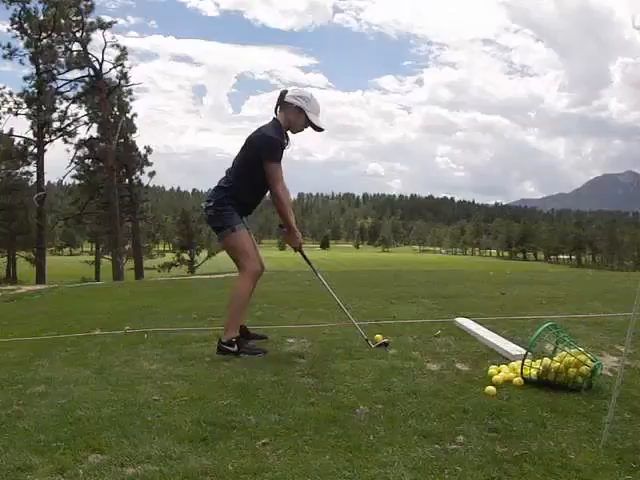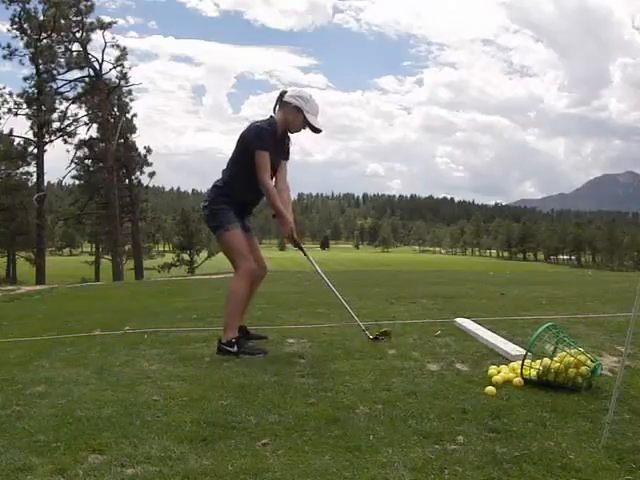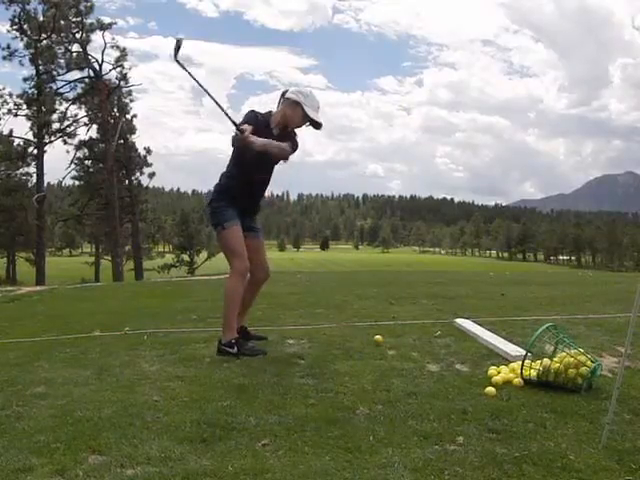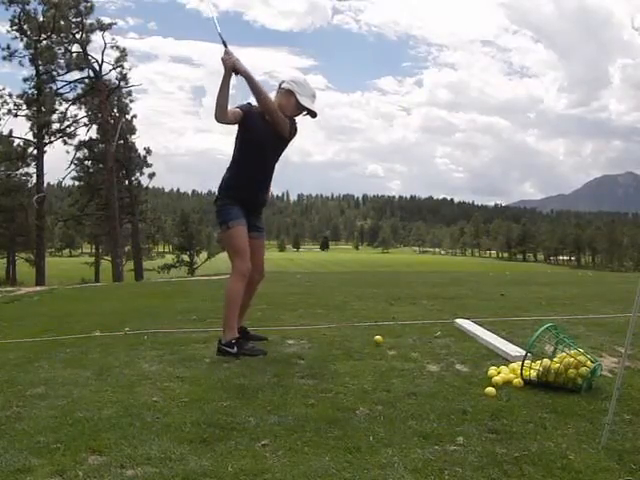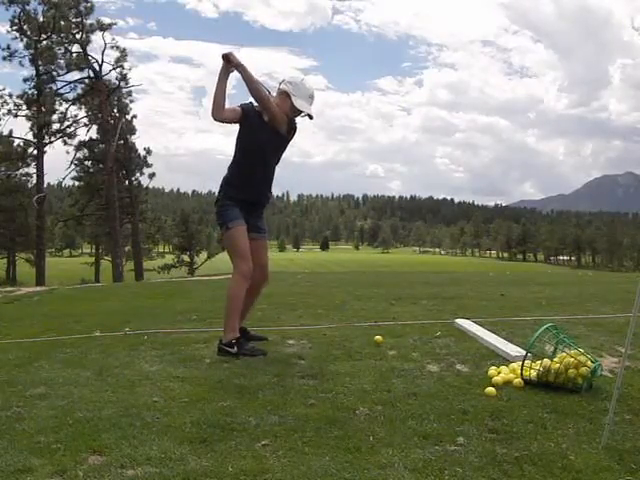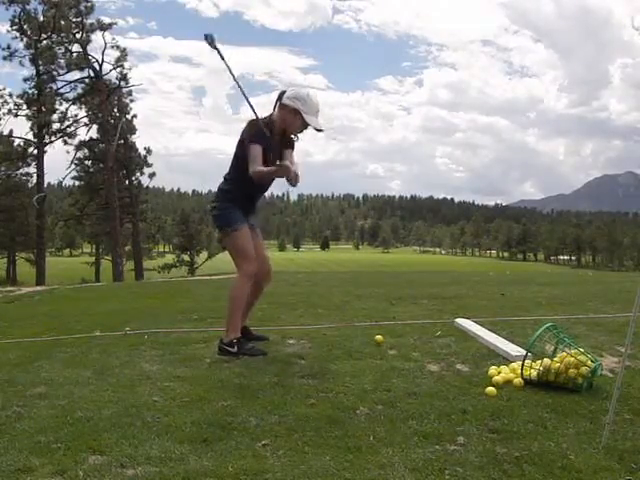
dt=0.7s
person 1, frame 1
left shoulder: (276, 137)
right shoulder: (269, 138)
left elbow: (281, 187)
right elbow: (276, 190)
left wrist: (293, 226)
right wrist: (291, 229)
left hip: (231, 209)
right hip: (223, 207)
left knee: (256, 268)
right knee: (250, 268)
left ankle: (237, 327)
right ankle: (228, 340)
person 1, frame 2
left shoulder: (282, 142)
right shoulder: (260, 130)
left elbow: (282, 184)
right elbow: (264, 180)
left wrist: (289, 219)
right wrist: (283, 217)
left hip: (237, 210)
right hip: (221, 205)
left knee: (258, 270)
right knee: (245, 268)
left ankle: (237, 327)
right ankle: (228, 340)
person 1, frame 3
left shoulder: (290, 141)
right shoulder: (254, 118)
left elbow: (276, 148)
right elbow: (238, 142)
left wrist: (255, 141)
right wrist: (241, 137)
left hip: (248, 209)
right hip: (225, 201)
left knee: (261, 272)
right knee: (240, 267)
left ankle: (238, 327)
right ankle: (227, 340)
person 1, frame 4
left shoulder: (289, 129)
right shoulder: (249, 112)
left elbow: (271, 112)
right elbow: (221, 116)
left wrist: (246, 73)
right wrist: (227, 75)
left hip: (254, 207)
right hip: (231, 202)
left knee: (256, 272)
right knee: (242, 268)
left ankle: (237, 327)
right ankle: (228, 340)
person 1, frame 5
left shoulder: (288, 128)
right shoulder: (248, 112)
left elbow: (267, 105)
right elbow: (218, 114)
left wrist: (240, 67)
right wrist: (225, 71)
left hip: (256, 208)
right hip: (231, 202)
left knee: (260, 275)
right knee: (244, 269)
left ankle: (237, 327)
right ankle: (228, 340)
person 1, frame 6
left shoulder: (286, 139)
right shoulder: (257, 128)
left elbow: (289, 164)
right elbow: (254, 171)
left wrist: (290, 171)
right wrist: (276, 170)
left hip: (246, 209)
right hip: (228, 205)
left knee: (263, 272)
right knee: (248, 269)
left ankle: (239, 327)
right ankle: (230, 340)
